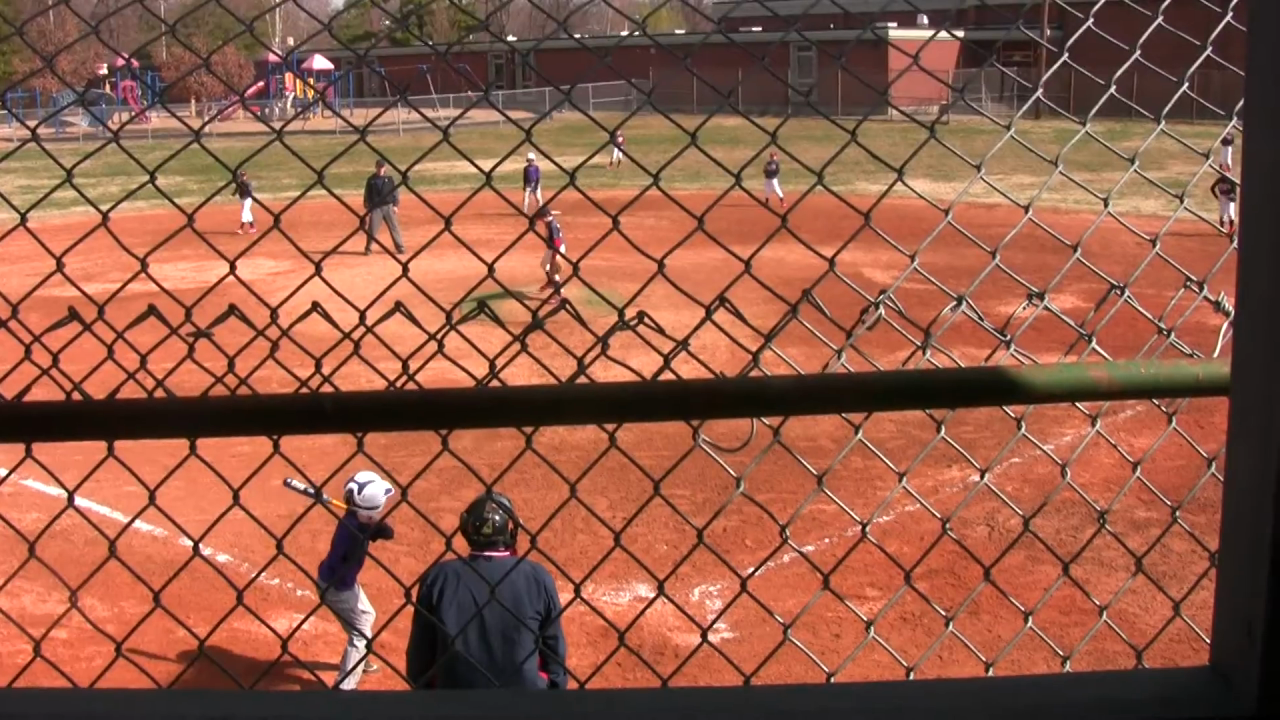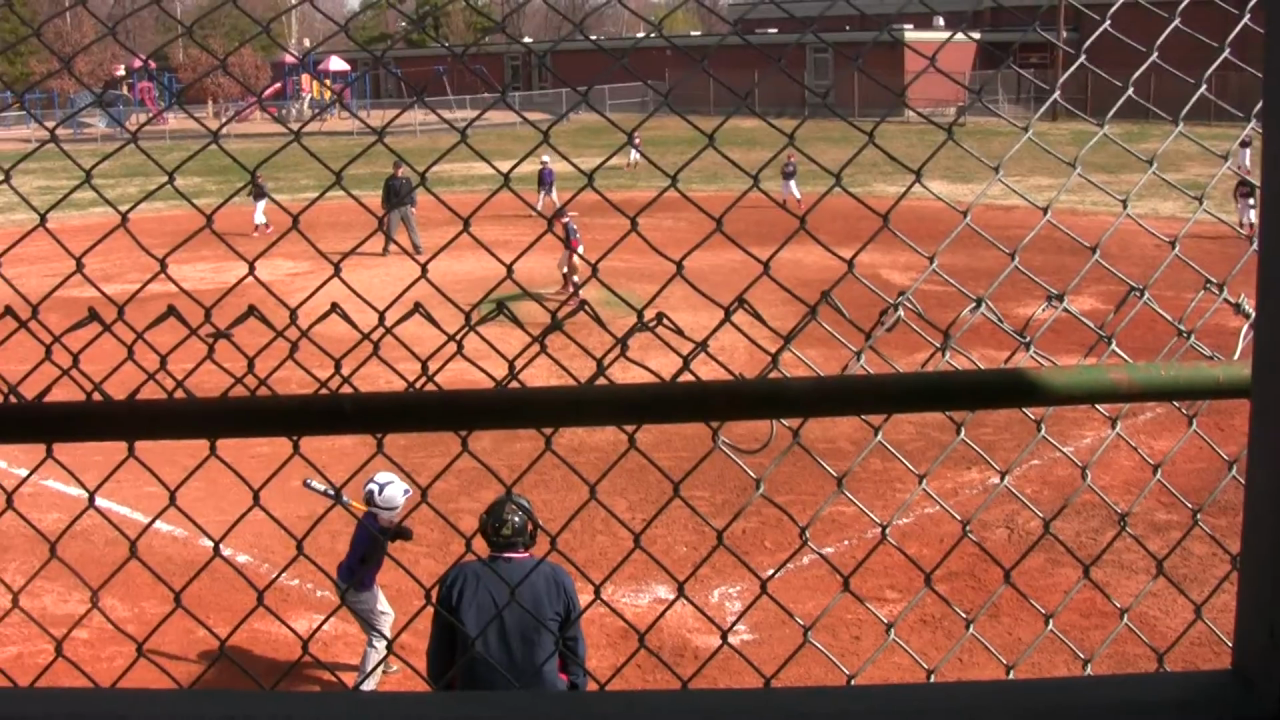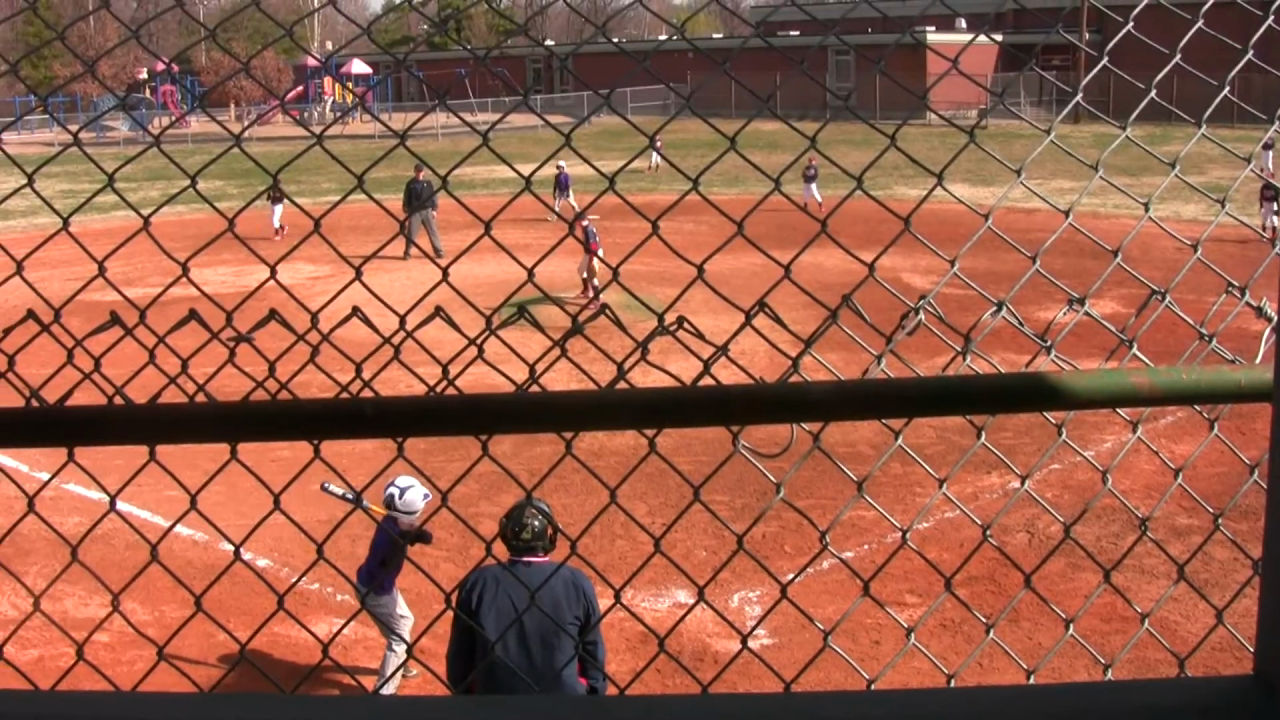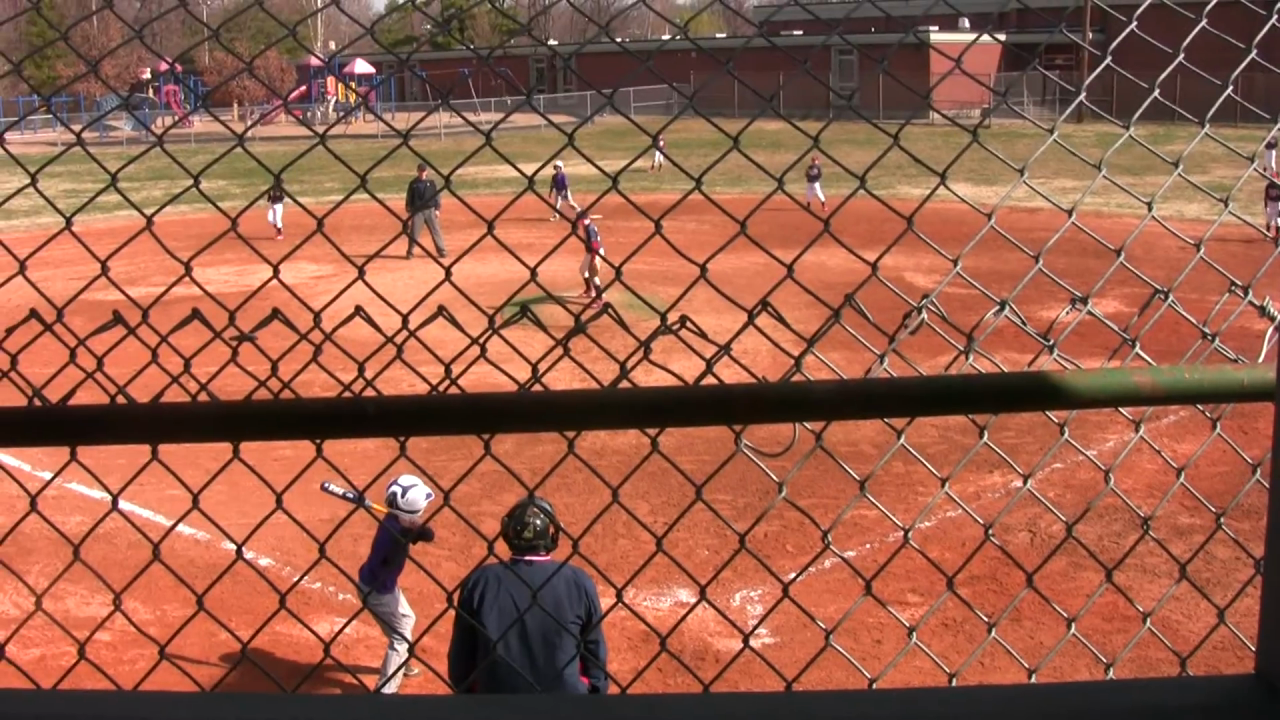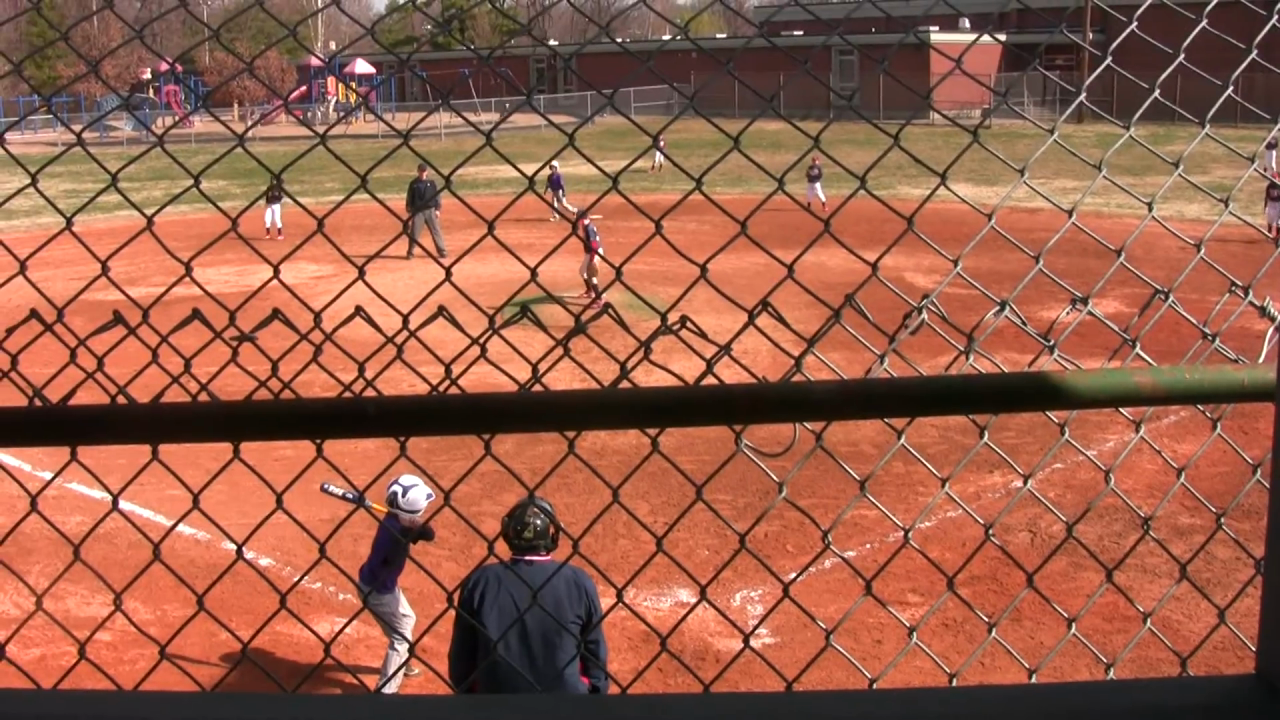
dt=0.1s
person 1, frame 1
left shoulder: (359, 519)
right shoulder: (353, 526)
left elbow: (389, 534)
left wrist: (377, 523)
right wrist: (367, 525)
left hip: (343, 580)
right hip: (336, 585)
left knee: (367, 616)
right knee: (361, 631)
left ankle: (357, 659)
right ankle: (345, 686)
person 1, frame 2
left shoulder: (379, 519)
right shoulder: (371, 526)
left elbow: (408, 535)
left wrist: (396, 526)
right wrist: (387, 529)
left hip: (362, 580)
right hip: (355, 586)
left knee: (386, 617)
right knee: (380, 633)
left ankle: (377, 660)
right ankle: (365, 687)
person 1, frame 3
left shoulder: (397, 523)
right shoulder: (391, 529)
left elbow: (427, 539)
left wrist: (416, 529)
right wrist: (407, 532)
left hip: (382, 584)
right hip: (375, 589)
left knee: (406, 622)
right knee: (400, 636)
left ankle: (397, 665)
right ankle: (384, 690)
person 1, frame 4
left shoulder: (399, 521)
right shoulder: (393, 528)
left elbow: (429, 536)
left wrist: (418, 527)
right wrist: (409, 529)
left hip: (384, 583)
right hip: (377, 588)
left knee: (407, 620)
right knee: (401, 635)
left ankle: (399, 664)
right ankle: (385, 689)
person 1, frame 5
left shoulder: (399, 521)
right shoulder: (393, 528)
left elbow: (429, 535)
left wrist: (419, 525)
right wrist: (408, 529)
left hip: (385, 583)
right hip: (377, 588)
left knee: (408, 620)
right knee: (401, 635)
left ankle: (399, 663)
right ankle: (386, 689)
person 2, frame 1
left shoulder: (438, 578)
right shoulder: (537, 577)
left elbow: (419, 653)
right elbow: (554, 649)
left wrist: (422, 689)
right wrist: (556, 687)
person 2, frame 2
left shoulder: (458, 579)
right shoulder: (556, 579)
left elbow: (439, 654)
right elbow: (574, 650)
left wrist: (443, 691)
right wrist: (576, 688)
person 2, frame 3
left shoulder: (477, 583)
right shoulder: (576, 583)
left elbow: (459, 657)
right elbow: (593, 655)
left wrist: (462, 693)
right wrist: (595, 692)
person 2, frame 4
left shoulder: (479, 582)
right shoulder: (578, 582)
left elbow: (460, 656)
right elbow: (594, 654)
left wrist: (464, 693)
right wrist: (597, 691)
person 2, frame 5
left shoulder: (479, 582)
right shoulder: (578, 582)
left elbow: (461, 656)
right elbow: (595, 653)
left wrist: (465, 692)
right wrist: (597, 691)
